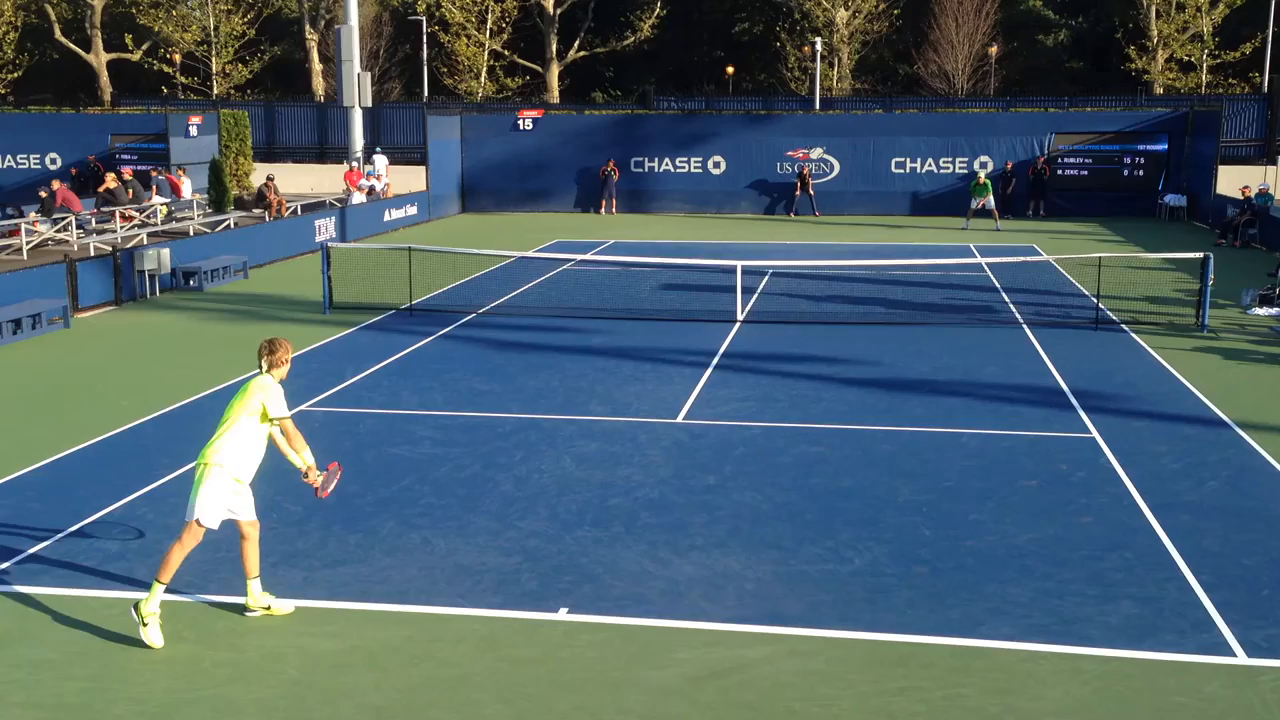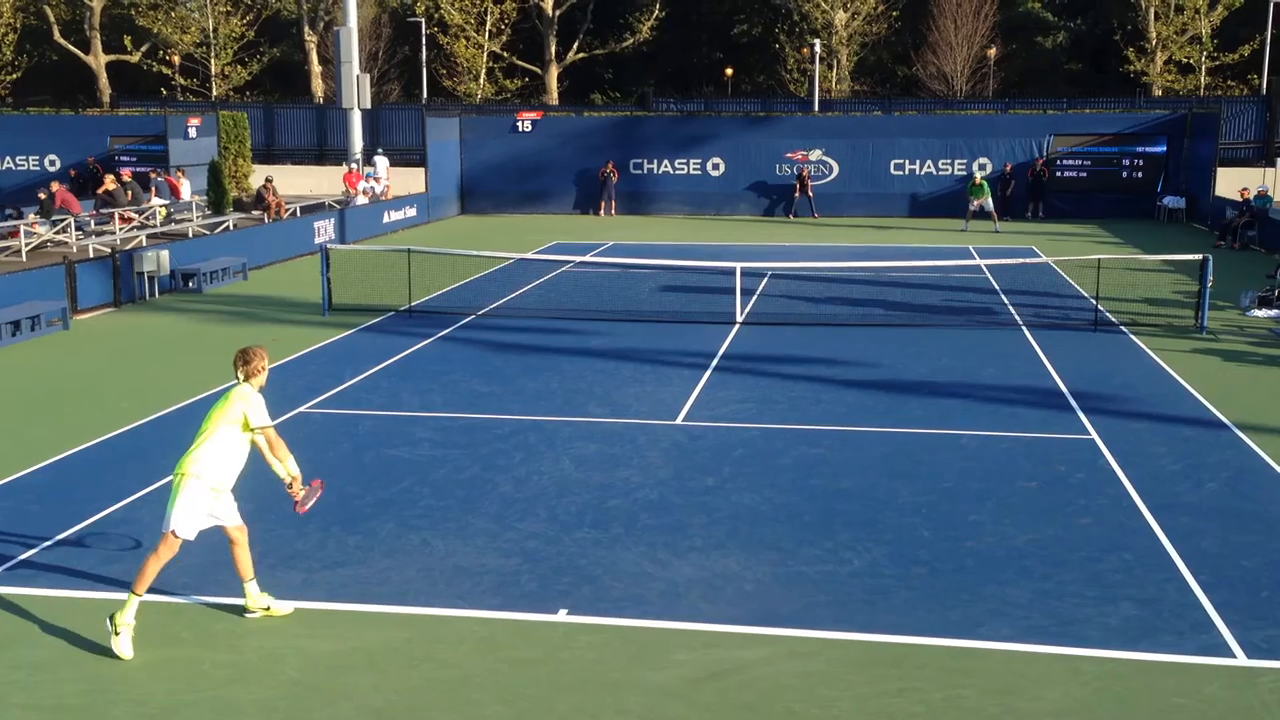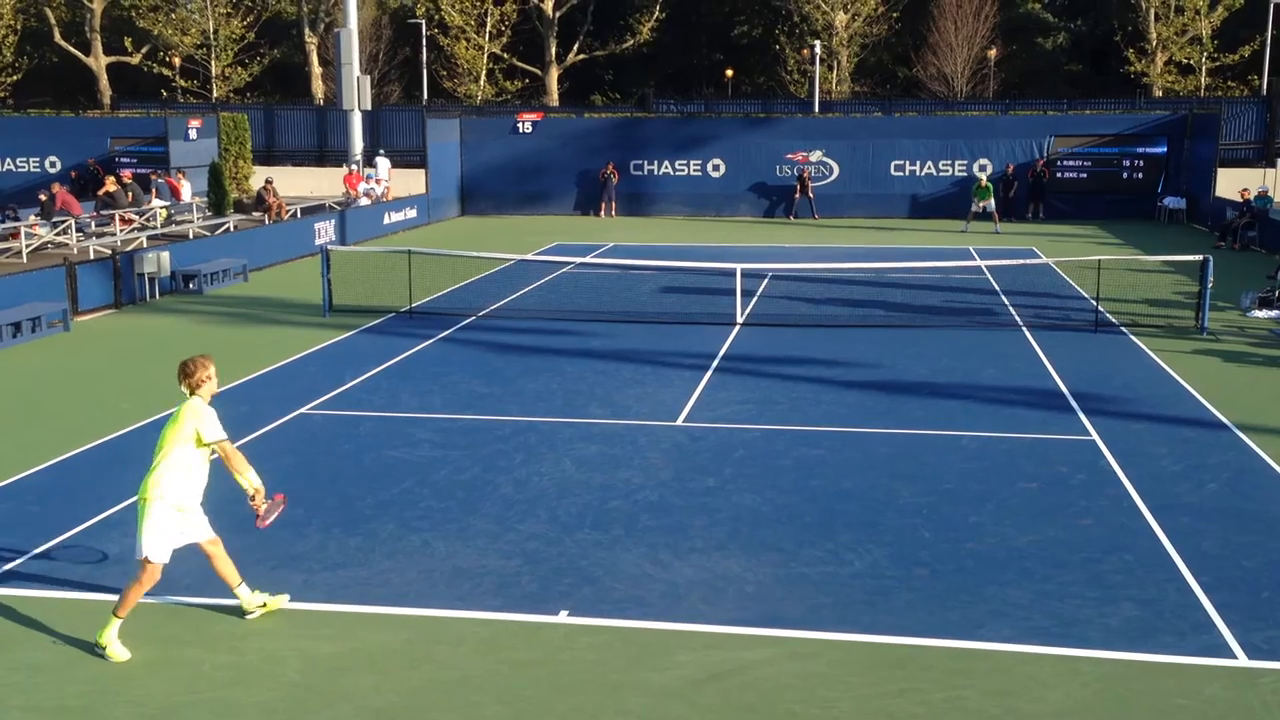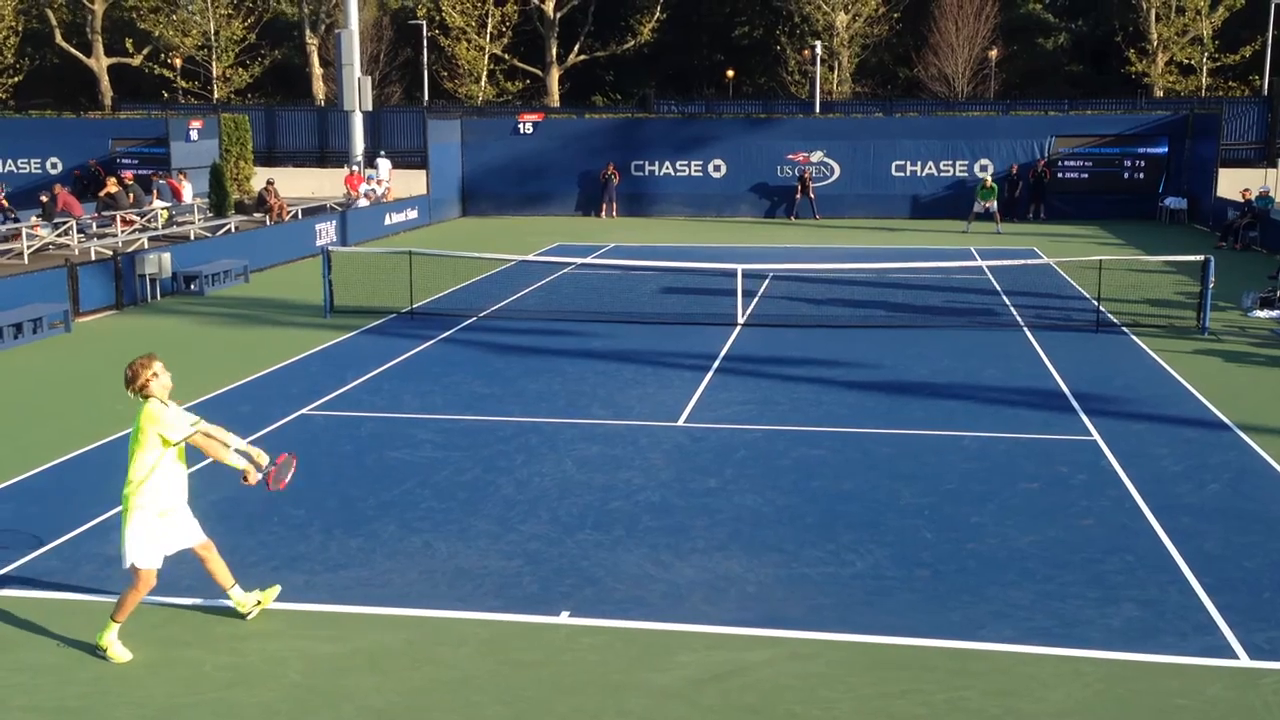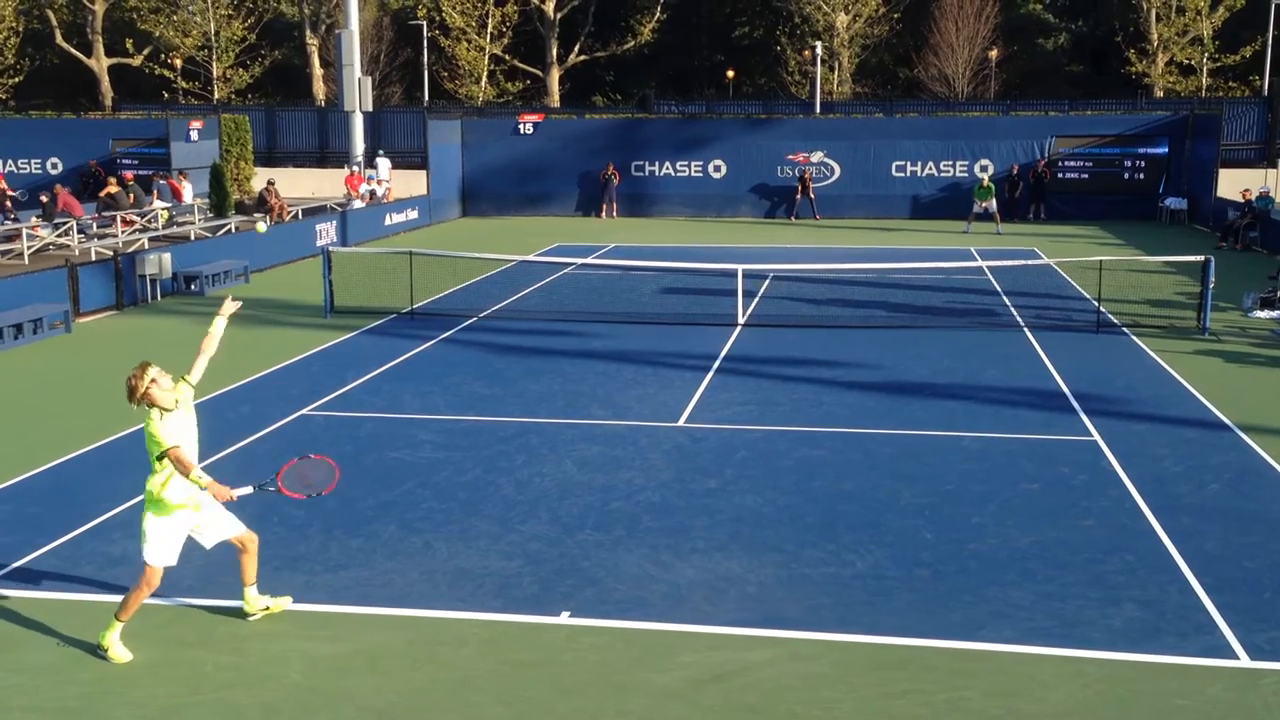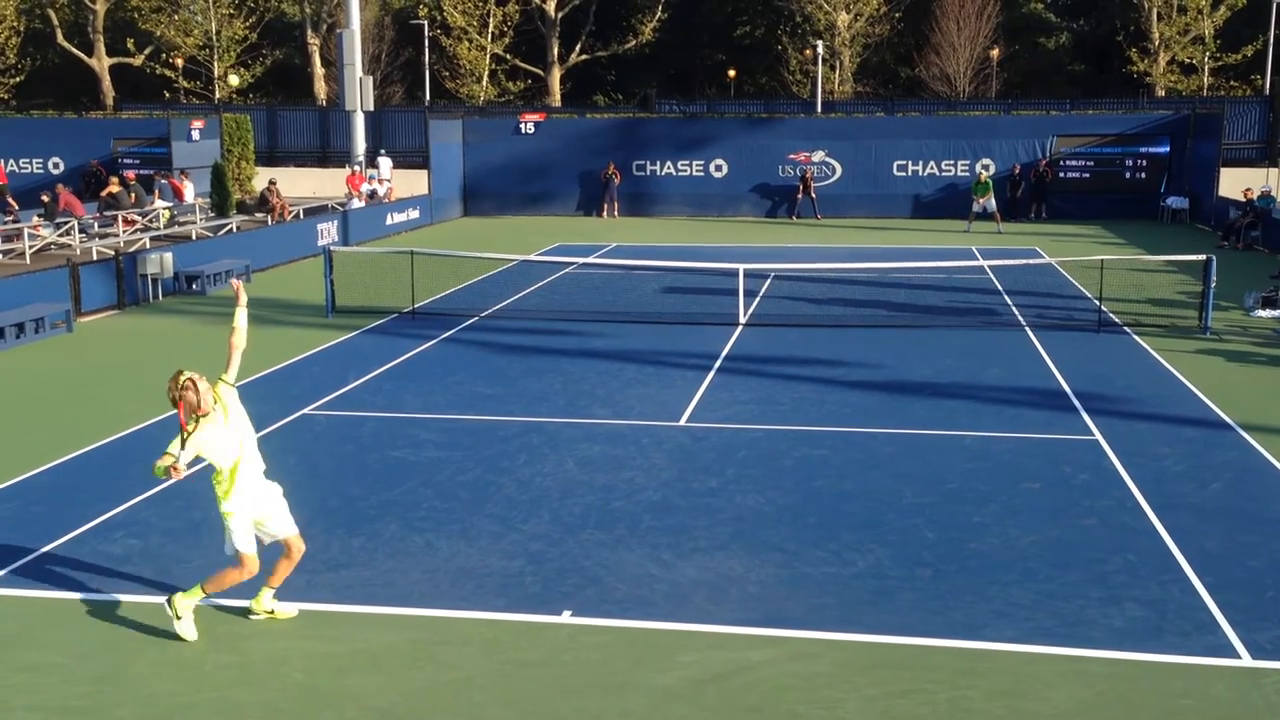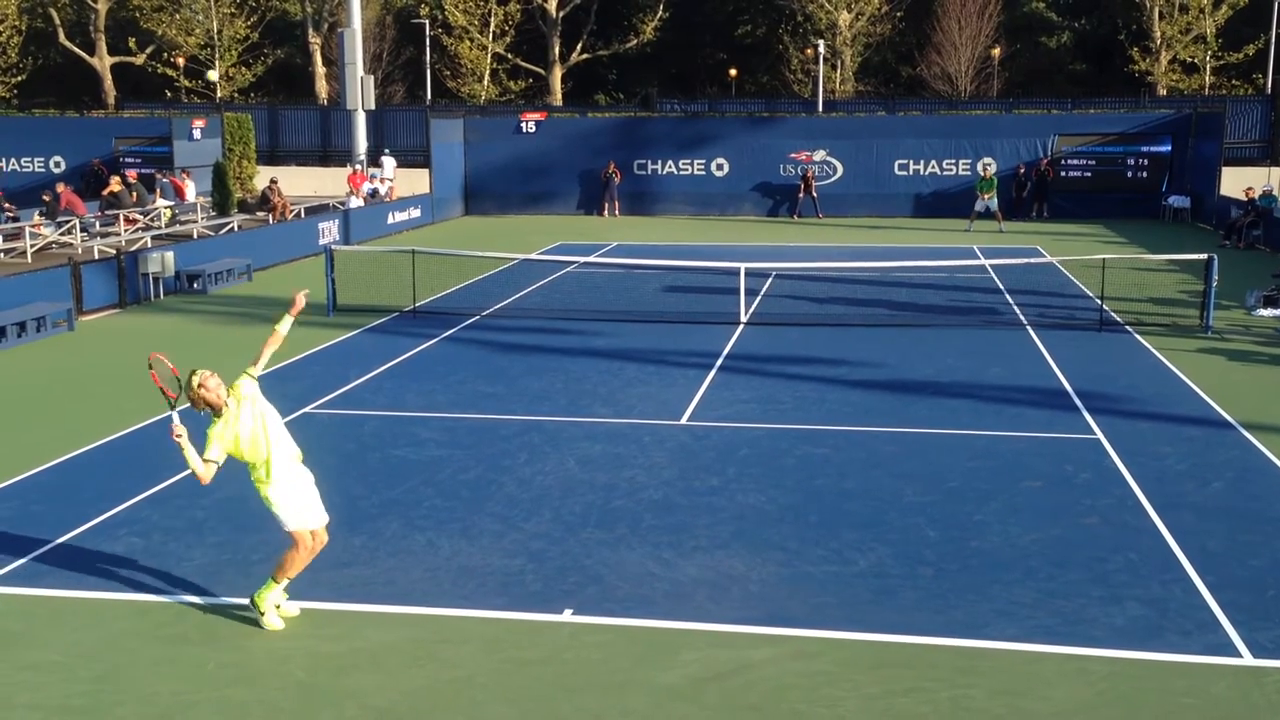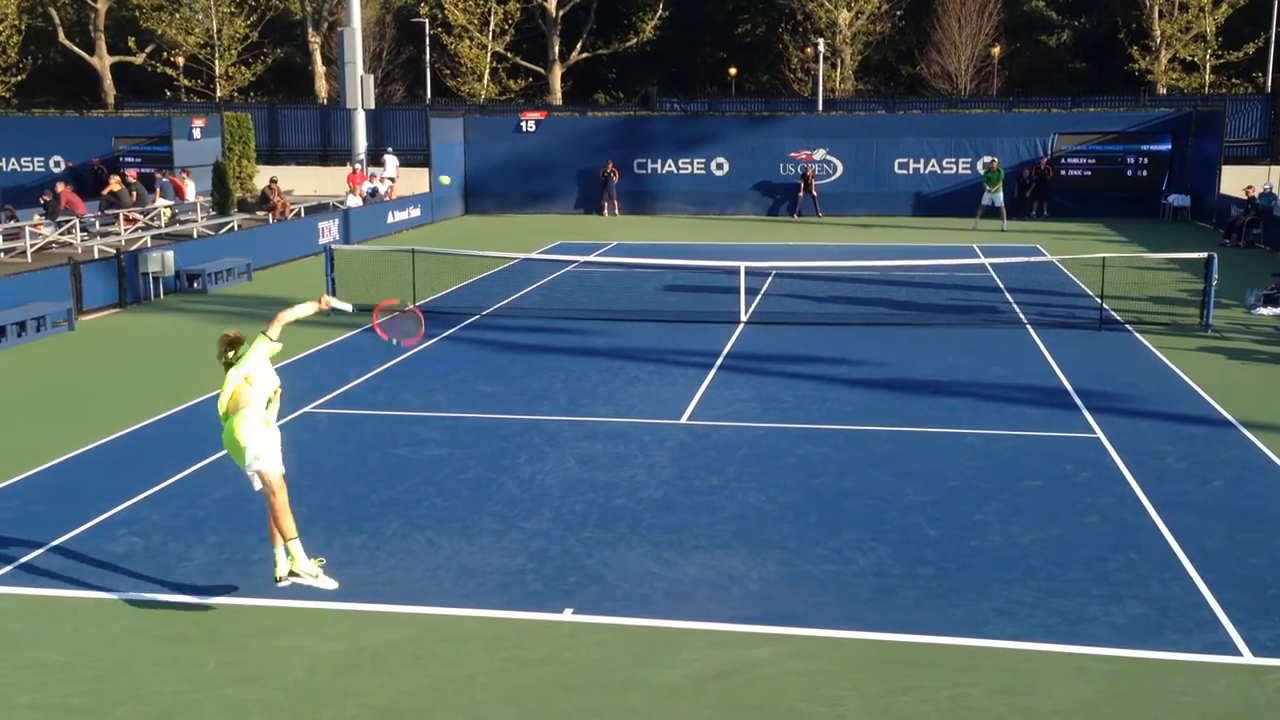
dt=0.3s
person 1, frame 1
left shoulder: (260, 387)
right shoulder: (268, 386)
left elbow: (279, 437)
right elbow: (291, 432)
left wrist: (305, 467)
right wrist: (311, 463)
left hip: (235, 474)
right hip: (219, 469)
left knee: (251, 528)
right knee: (192, 534)
left ankle: (256, 598)
right ankle: (149, 606)
person 1, frame 2
left shoulder: (241, 397)
right shoulder: (249, 397)
left elbow: (263, 445)
right elbow: (275, 441)
left wrist: (288, 479)
right wrist: (296, 473)
left hip: (215, 483)
right hip: (197, 479)
left knee: (239, 533)
right knee: (168, 546)
left ankle: (255, 600)
right ankle: (124, 618)
person 1, frame 3
left shoulder: (193, 411)
right shoulder: (201, 412)
left elbow: (226, 458)
right elbow: (231, 456)
left wrist: (250, 490)
right wrist: (258, 486)
left hip: (183, 502)
right hip: (161, 501)
left knee: (214, 545)
right knee: (150, 573)
left ankle: (251, 600)
right ankle: (107, 636)
person 1, frame 4
left shoulder: (168, 408)
right shoulder: (156, 413)
left elbow: (211, 429)
right elbow: (206, 445)
left wrist: (250, 449)
right wrist: (245, 465)
left hip: (171, 504)
right hip: (145, 508)
left knee: (207, 549)
right knee: (144, 580)
left ankle: (244, 601)
right ankle: (107, 638)
person 1, frame 5
left shoulder: (182, 394)
right shoulder: (158, 427)
left elbow: (206, 353)
right elbow: (181, 462)
left wrist: (222, 317)
right wrist: (212, 487)
left hip: (198, 500)
right hip: (166, 507)
left knee: (247, 540)
right knee: (151, 580)
left ankle: (254, 602)
right ankle: (110, 637)
person 1, frame 6
left shoulder: (224, 392)
right shoulder: (193, 433)
left elbow: (237, 345)
right elbow: (161, 465)
left wrist: (241, 304)
right wrist: (170, 468)
left hip: (262, 487)
right hip: (237, 499)
left knee: (296, 549)
right knee: (247, 567)
left ankle: (263, 601)
right ankle: (184, 602)
person 1, frame 7
left shoulder: (243, 388)
right shoulder: (219, 435)
left elbow: (269, 346)
right elbow: (205, 477)
left wrist: (292, 314)
right wrist: (184, 446)
left hip: (298, 475)
right hip: (276, 486)
left knee: (319, 540)
right knee: (303, 544)
left ankle: (273, 593)
right ankle: (264, 600)
person 1, frame 8
right shoulder: (255, 353)
right elbow: (279, 319)
right wrist: (314, 305)
left hip: (234, 437)
right hip: (249, 429)
left knee: (275, 496)
right knee: (277, 493)
left ankle: (282, 566)
right ankle: (300, 565)
